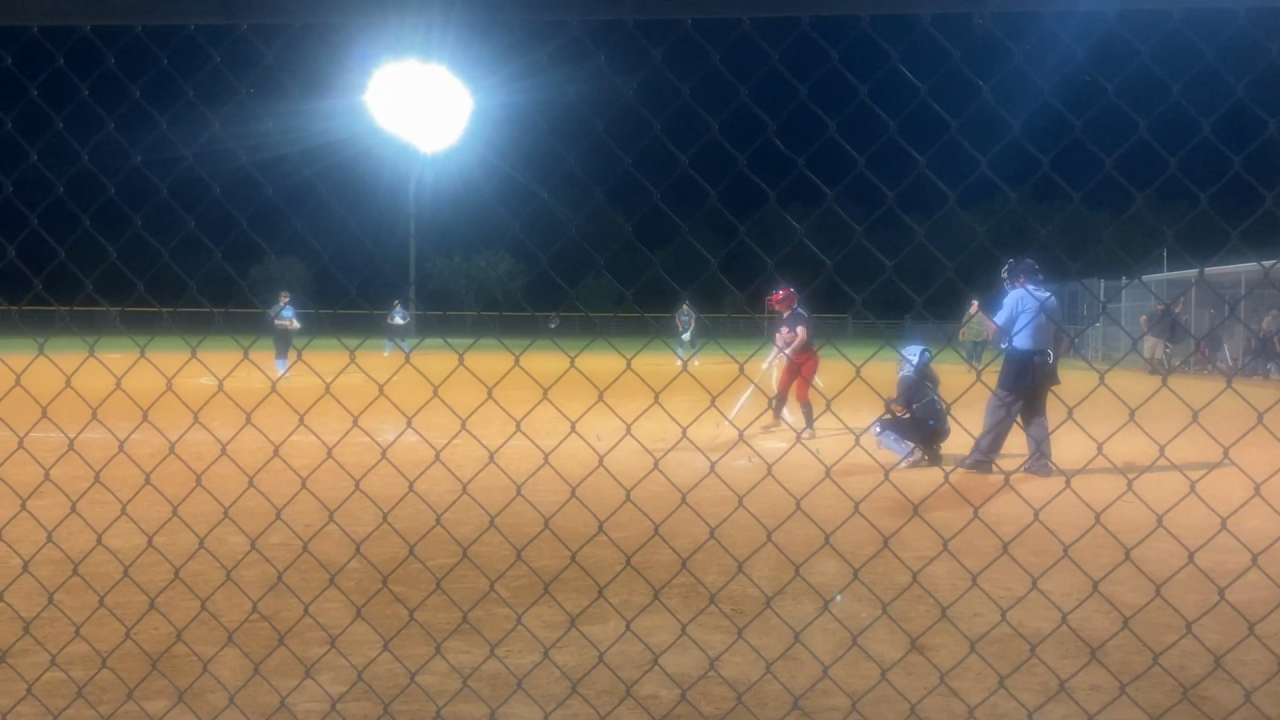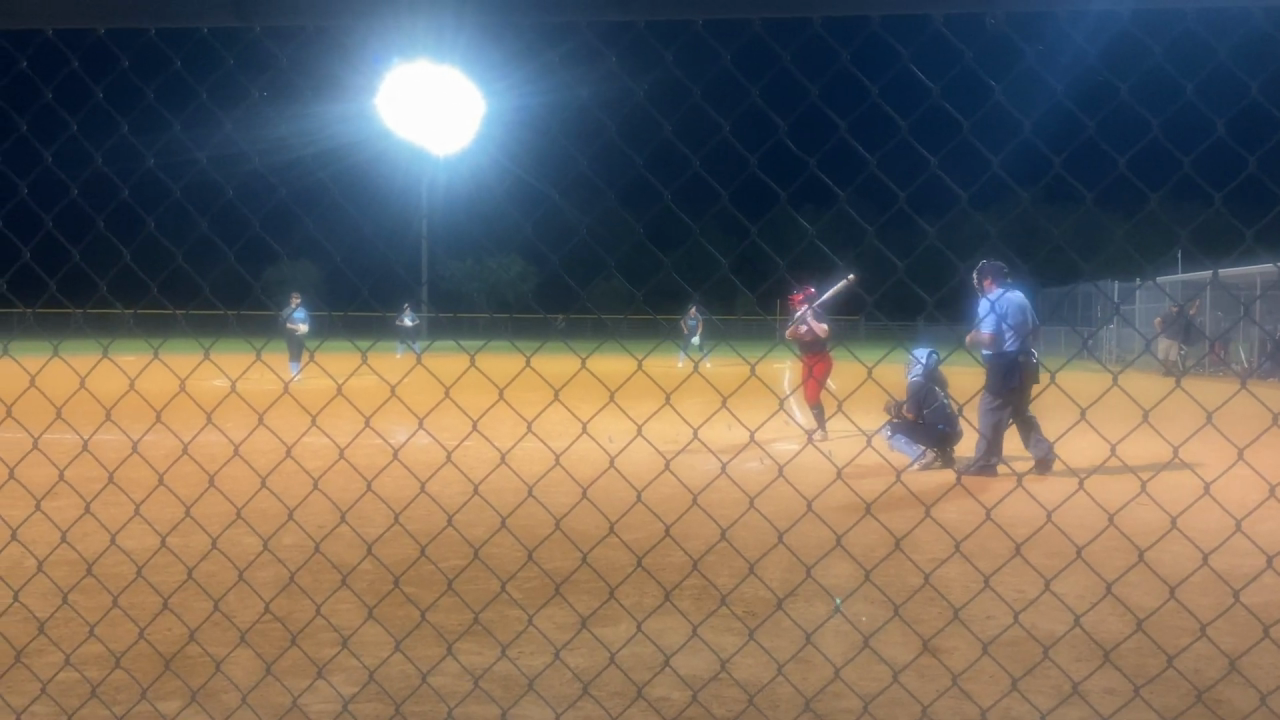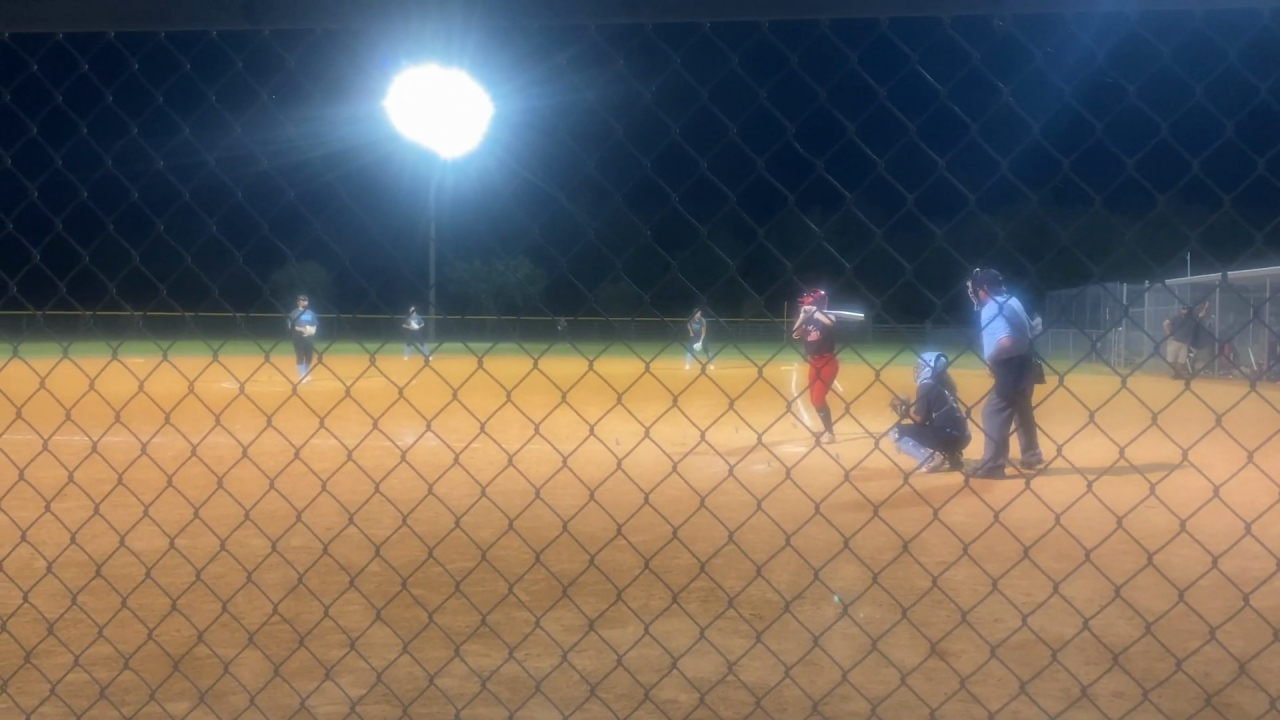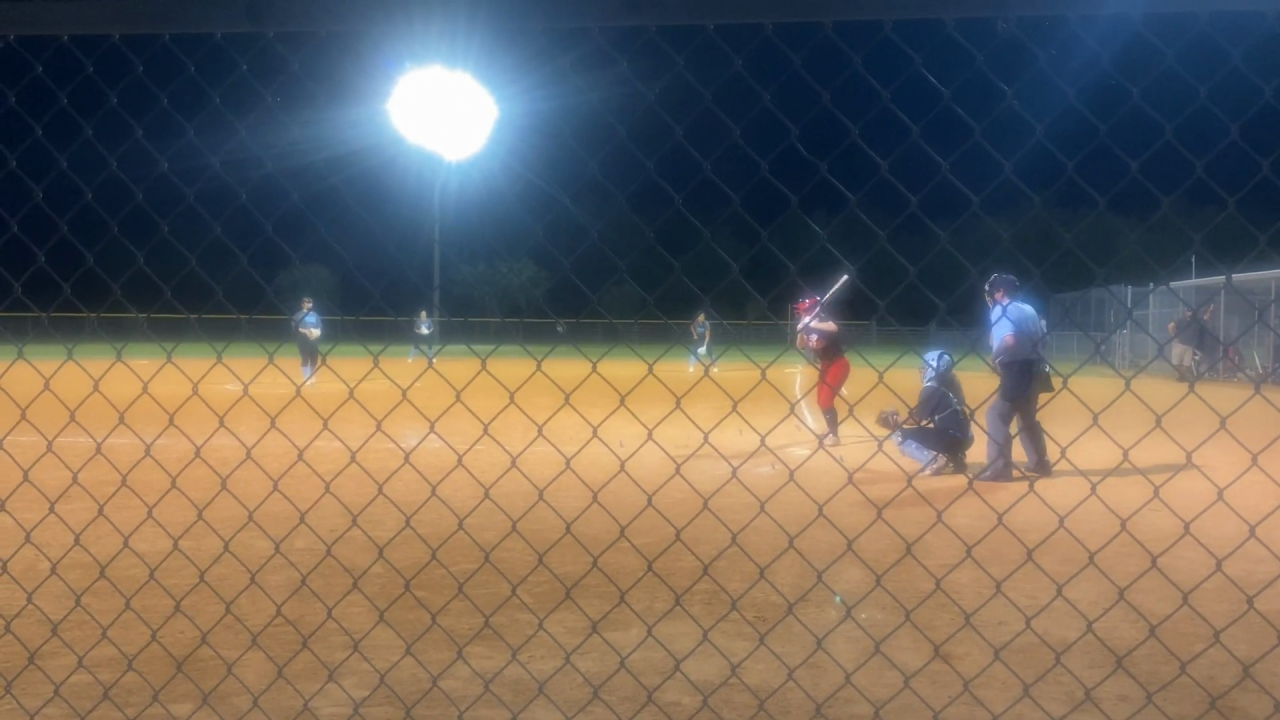
dt=0.5s
person 1, frame 1
left shoulder: (1017, 296)
right shoulder: (1050, 299)
left elbow: (996, 329)
right elbow: (1060, 337)
right wrist: (1052, 361)
left hip: (1019, 363)
right hip: (1042, 363)
left knee: (999, 410)
right knee: (1036, 413)
left ankle: (982, 457)
right ankle: (1041, 463)
person 1, frame 2
left shoulder: (991, 301)
right shoulder: (1021, 297)
left elbow: (988, 339)
right elbow: (1035, 331)
left wrist: (972, 338)
left hip: (1003, 365)
right hip: (1025, 361)
left knee: (991, 412)
right knee: (1021, 411)
left ankle: (984, 463)
right ankle: (1044, 455)
person 1, frame 3
left shoulder: (992, 309)
right shoulder: (1012, 302)
left elbow: (1006, 343)
right elbow: (1027, 333)
left wrist: (991, 360)
left hip: (1011, 369)
right hip: (1025, 366)
left knee: (994, 415)
right knee: (1022, 412)
left ankle: (992, 465)
right ankle: (1031, 455)
person 1, frame 4
left shoulder: (1002, 310)
right shoulder: (1029, 310)
left elbow: (1009, 341)
right elbow: (1041, 341)
left wrist: (994, 358)
left hip: (1016, 371)
right hip: (1033, 370)
left knee: (997, 416)
right knee: (1027, 418)
left ankle: (999, 467)
right ankle: (1039, 463)
